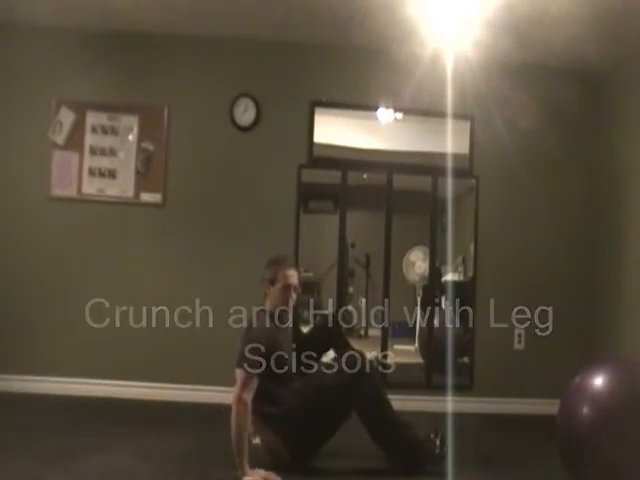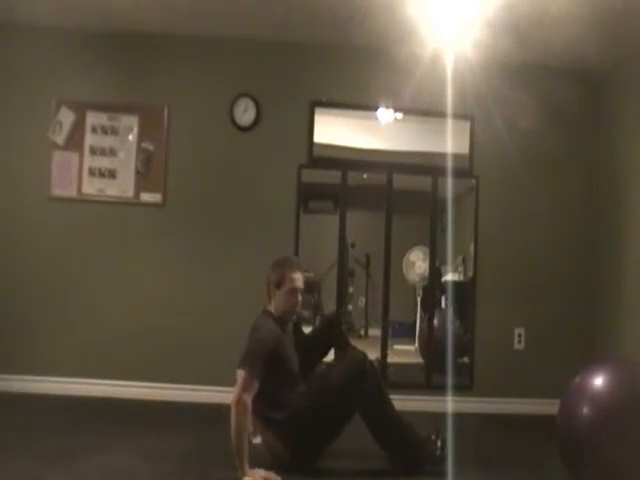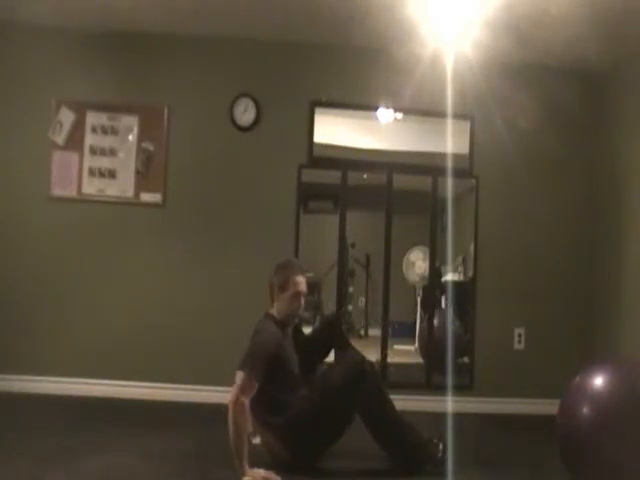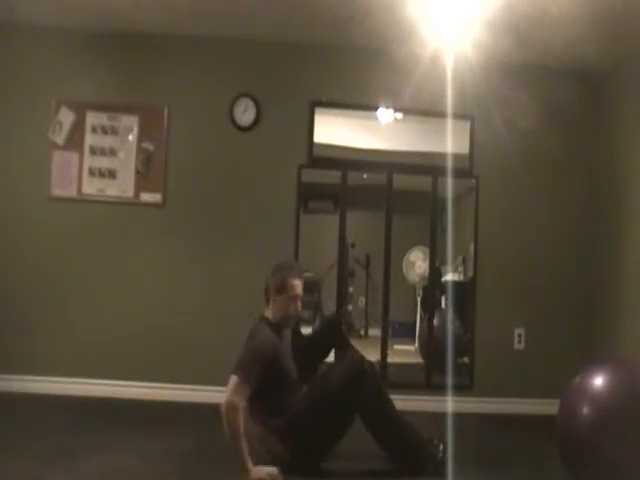
dt=0.2s
person 1, frame 1
left shoulder: (282, 321)
right shoulder: (260, 332)
right elbow: (241, 399)
left hip: (294, 417)
right hip: (288, 438)
right knee: (357, 370)
right ankle: (412, 453)
person 1, frame 2
left shoulder: (283, 324)
right shoulder: (265, 334)
right elbow: (240, 399)
left hip: (295, 423)
right hip: (292, 442)
right knee: (358, 368)
right ankle: (414, 454)
person 1, frame 3
left shoulder: (283, 328)
right shoulder: (267, 337)
right elbow: (237, 400)
left hip: (297, 424)
right hip: (293, 444)
right knee: (358, 370)
right ankle: (416, 455)
person 1, frame 4
left shoulder: (275, 332)
right shoulder: (262, 341)
right elbow: (231, 403)
left hip: (298, 427)
right hip: (295, 444)
right knee: (358, 370)
right ankle: (417, 456)
